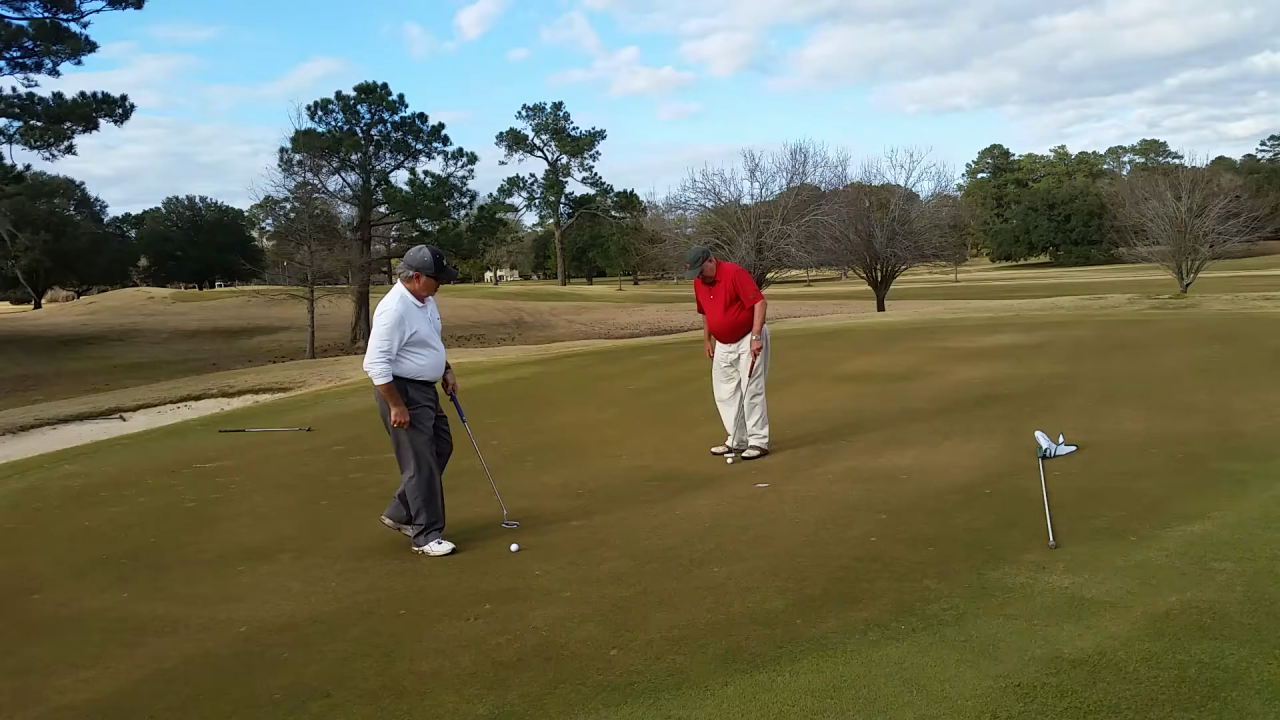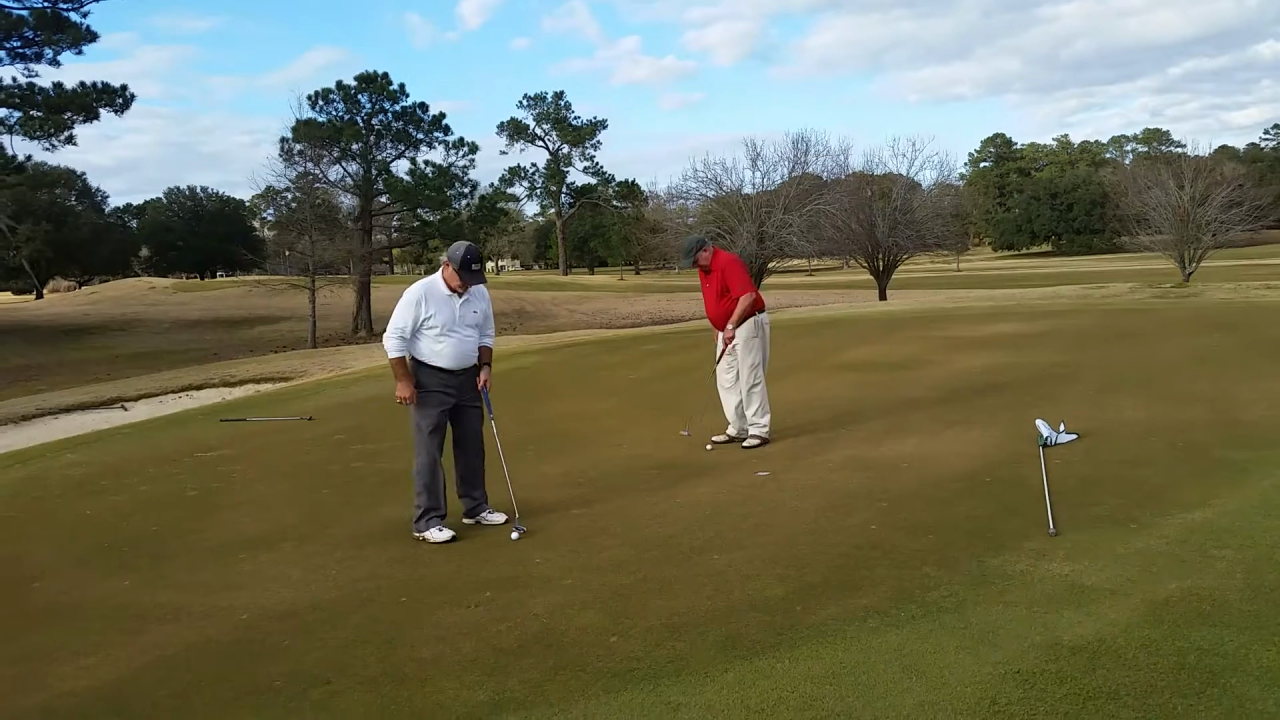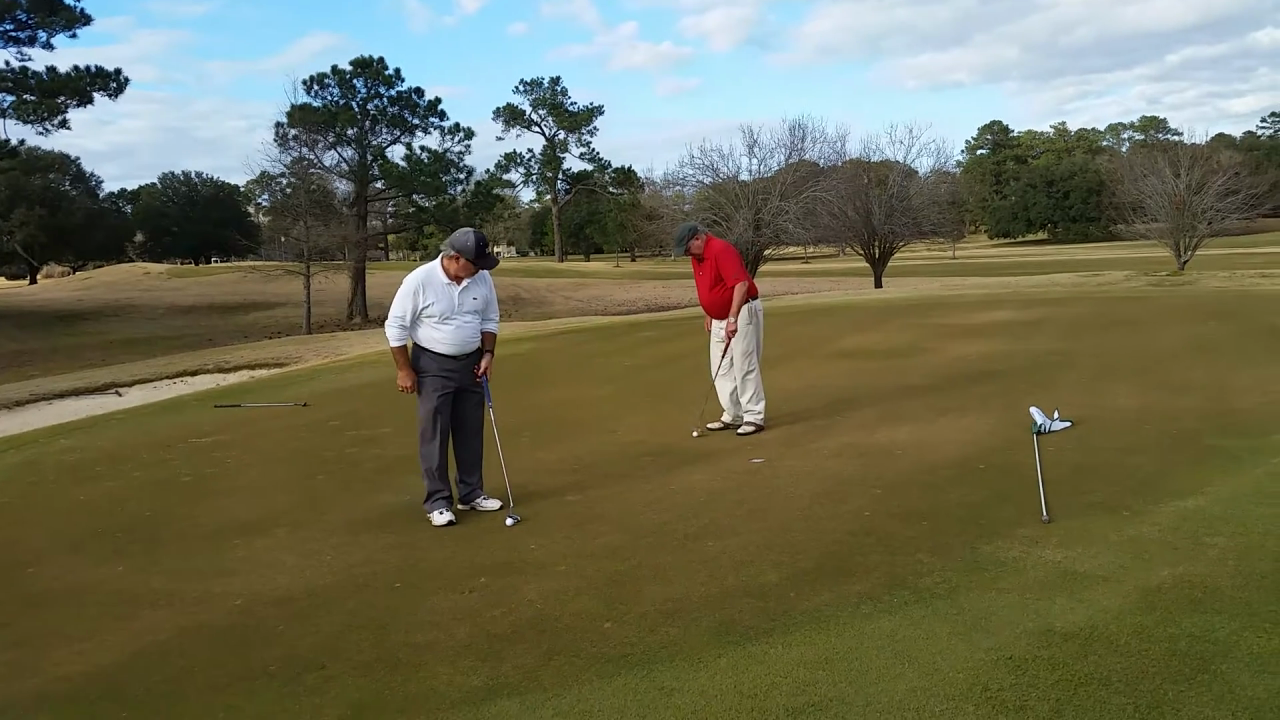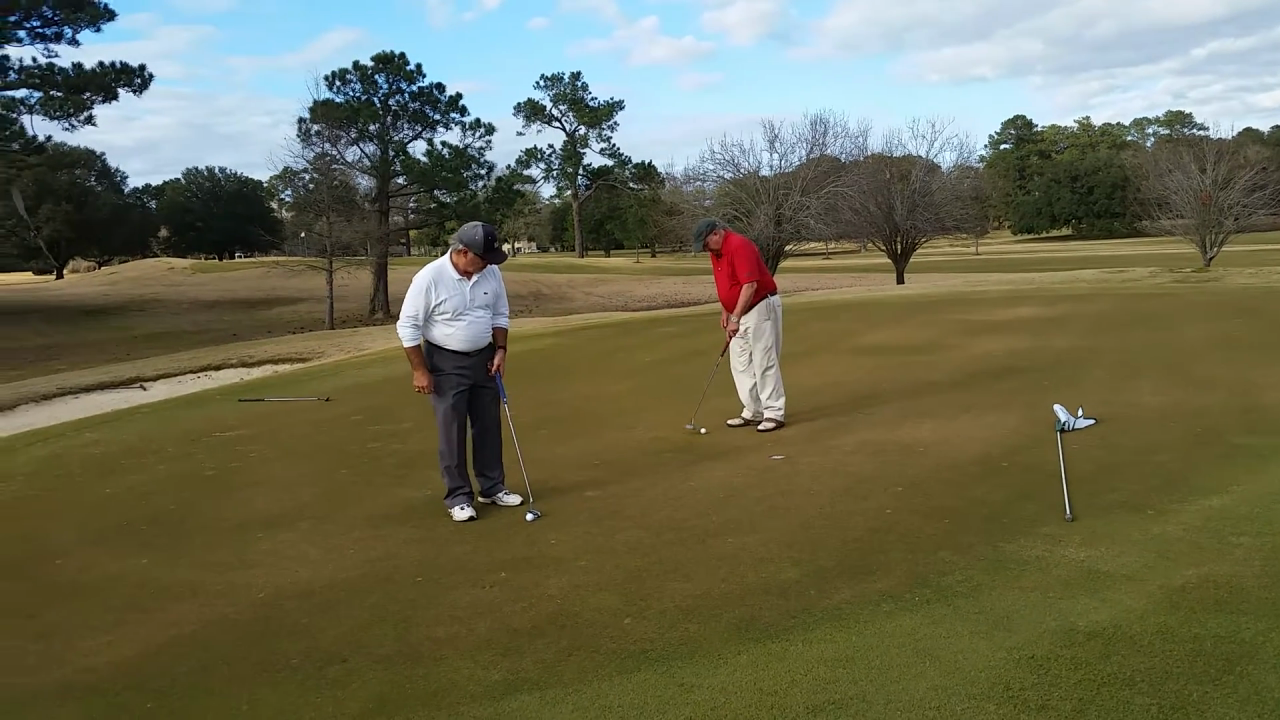
dt=0.5s
person 1, frame 1
left shoulder: (426, 300)
right shoulder: (393, 309)
right elbow: (376, 364)
left wrist: (446, 371)
right wrist: (397, 406)
left hip: (427, 390)
right hip: (404, 394)
left knee: (441, 450)
right knee: (421, 464)
left ankle: (401, 512)
right ankle: (425, 534)
person 1, frame 2
left shoulder: (480, 293)
right shoulder: (420, 293)
left elbow: (486, 334)
right elbow: (394, 339)
left wrist: (485, 367)
right wrist: (404, 381)
left hip: (466, 379)
right hip: (429, 380)
left knee: (471, 446)
right knee: (429, 451)
left ankle: (476, 507)
right ankle: (427, 521)
person 1, frame 3
left shoulder: (482, 279)
right shoulder: (419, 281)
left elbow: (489, 319)
right elbow: (396, 327)
left wrist: (488, 354)
right wrist: (404, 370)
left hip: (470, 363)
right hip: (432, 365)
left knee: (471, 431)
right knee: (434, 433)
left ankle: (471, 493)
right ankle: (438, 501)
person 1, frame 4
left shoulder: (491, 273)
right shoulder: (429, 278)
left elbow: (500, 314)
right elbow: (408, 326)
left wrist: (500, 350)
right wrist: (419, 370)
left hip: (483, 359)
right hip: (446, 363)
left knee: (489, 425)
right knee: (452, 431)
left ankle: (492, 487)
right ankle: (458, 496)
person 2, frame 1
left shoulder: (735, 273)
right shoulder: (699, 282)
left elbow: (760, 303)
left wrist: (755, 337)
right wrist: (708, 340)
left hip: (749, 340)
right hip: (723, 344)
left knee: (751, 390)
right knee: (724, 393)
left ankle: (759, 441)
right ankle: (737, 440)
person 2, frame 2
left shoulder: (729, 263)
right shoulder: (704, 269)
left elbow: (748, 296)
left wrist: (730, 325)
right wrist: (718, 327)
left hip: (748, 326)
right hip: (727, 331)
left knee: (750, 379)
right knee: (727, 381)
left ankle: (759, 430)
right ankle: (738, 428)
person 2, frame 3
left shoulder: (722, 250)
right shoulder: (697, 256)
left elbow: (741, 284)
left wrist: (733, 319)
right wrist: (709, 315)
left hip: (742, 313)
right hip: (720, 319)
left knee: (745, 366)
right knee: (722, 368)
left ankle: (754, 417)
right ankle: (733, 415)
person 2, frame 4
left shoulder: (740, 246)
right shoulder: (716, 252)
left elbow: (750, 285)
left wrist: (735, 319)
right wrist: (726, 311)
left hip: (761, 308)
right hip: (740, 313)
left knee: (764, 362)
right knee: (741, 364)
left ankle: (774, 413)
right ankle: (753, 412)
